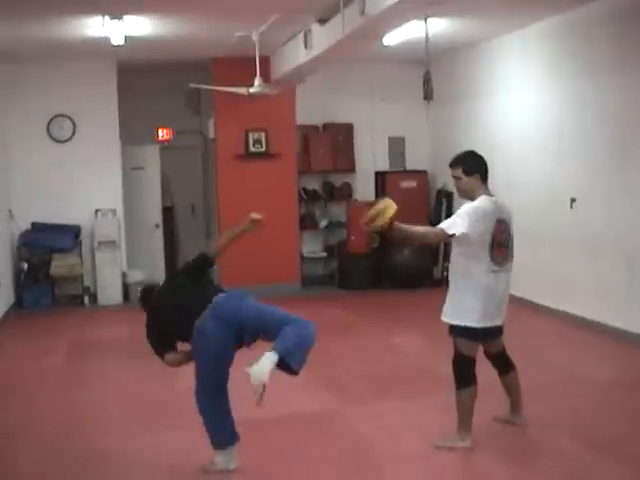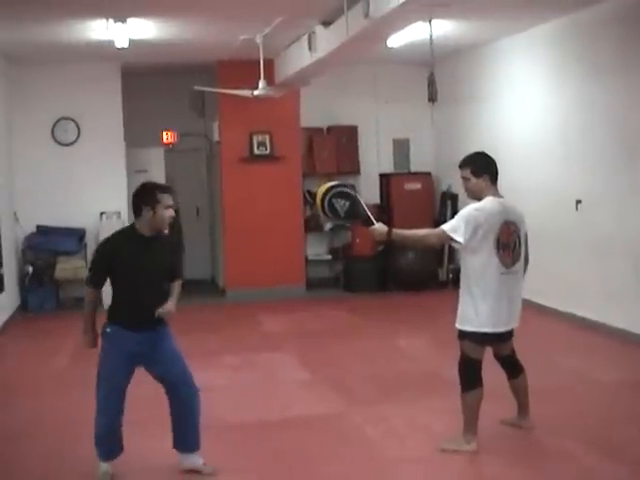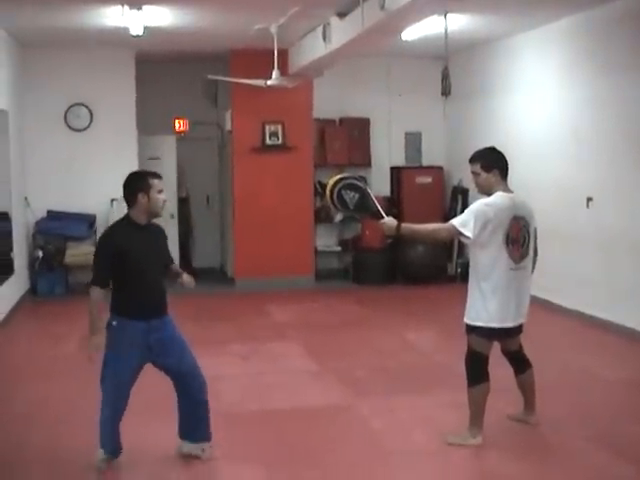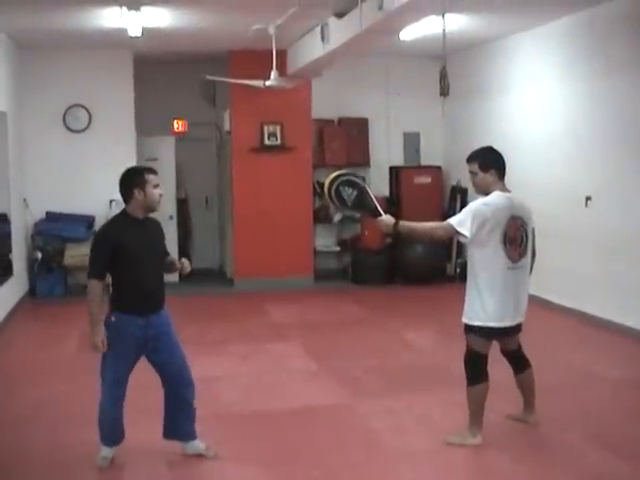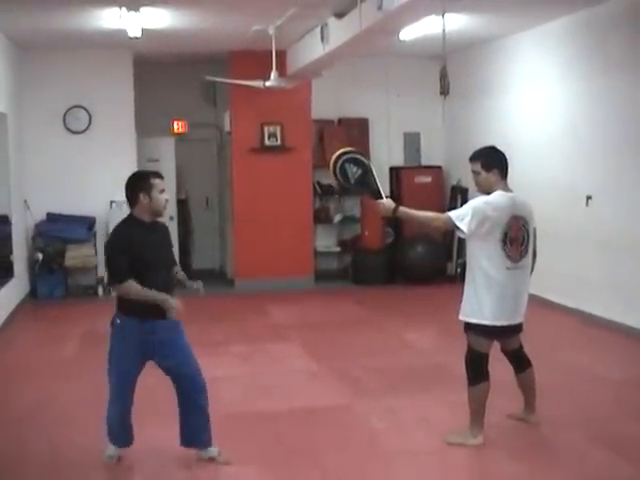
dt=1s
person 1, frame 1
left shoulder: (473, 210)
right shoulder: (501, 210)
left elbow: (437, 235)
left wrist: (391, 224)
left hip: (468, 306)
right hip: (490, 303)
left knee: (462, 367)
right knee: (498, 356)
left ankle: (463, 436)
right ankle: (517, 413)
person 1, frame 2
left shoulder: (477, 213)
right shoulder: (515, 212)
left elbow: (434, 238)
right elbow: (523, 258)
left wrist: (389, 233)
left hip: (481, 308)
right hip: (505, 305)
left knee: (469, 369)
right knee: (508, 358)
left ankle: (468, 438)
right ankle: (524, 416)
person 1, frame 3
left shoulder: (487, 208)
right shoulder: (524, 208)
left elbow: (444, 232)
right elbow: (532, 254)
left wrist: (398, 227)
left hip: (489, 303)
right hip: (513, 300)
left knee: (476, 363)
right knee: (515, 354)
left ankle: (474, 432)
right ankle: (529, 411)
person 1, frame 4
left shoulder: (485, 207)
right shoulder: (522, 208)
left elbow: (441, 231)
right elbow: (530, 253)
left wrist: (396, 225)
left hip: (488, 303)
right hip: (512, 300)
left knee: (475, 363)
right knee: (514, 353)
left ankle: (474, 432)
right ankle: (529, 411)
person 1, frame 5
left shoulder: (485, 206)
right shoulder: (524, 207)
left elbow: (440, 222)
right elbow: (531, 253)
left wrist: (395, 210)
left hip: (487, 302)
right hip: (512, 299)
left knee: (476, 362)
right knee: (515, 353)
left ankle: (475, 432)
right ankle: (530, 411)
person 2, frame 1
left shoulder: (154, 326)
right shoulder: (178, 280)
left elbow: (171, 359)
right elbow: (212, 252)
left wrist: (197, 352)
right wrist: (244, 227)
left hip: (208, 332)
right hip: (231, 308)
left knee: (210, 395)
right knee: (301, 330)
left ankle: (226, 455)
right ankle: (266, 363)
person 2, frame 2
left shoulder: (169, 245)
right shoulder: (113, 246)
right elbow: (93, 287)
left wrist: (172, 302)
right wrist: (89, 328)
left hip: (157, 335)
right hip: (120, 336)
left knee: (186, 392)
right knee: (109, 404)
left ankle: (189, 455)
person 2, frame 3
left shoulder: (158, 233)
right shoulder: (113, 238)
right elbow: (98, 287)
left wrist: (181, 275)
right wrist: (96, 332)
left hip: (161, 324)
right hip: (126, 327)
left knee: (194, 384)
right knee: (114, 396)
left ankle: (191, 441)
right ankle: (107, 451)
person 2, frame 4
left shoulder: (154, 227)
right shoulder: (110, 233)
right elbow: (95, 282)
left wrist: (177, 265)
right wrist: (97, 326)
left hip: (158, 318)
right hip: (124, 322)
left knee: (180, 380)
right knee: (113, 387)
left ankle: (188, 439)
right ankle: (108, 445)
person 2, frame 5
left shoulder: (161, 231)
right shoulder: (121, 236)
right elbow: (120, 285)
left wrist: (186, 282)
right wrist: (162, 299)
left hip: (165, 324)
right hip: (131, 326)
left knee: (193, 385)
right knee: (120, 392)
left ankle: (203, 445)
right ankle: (116, 444)
